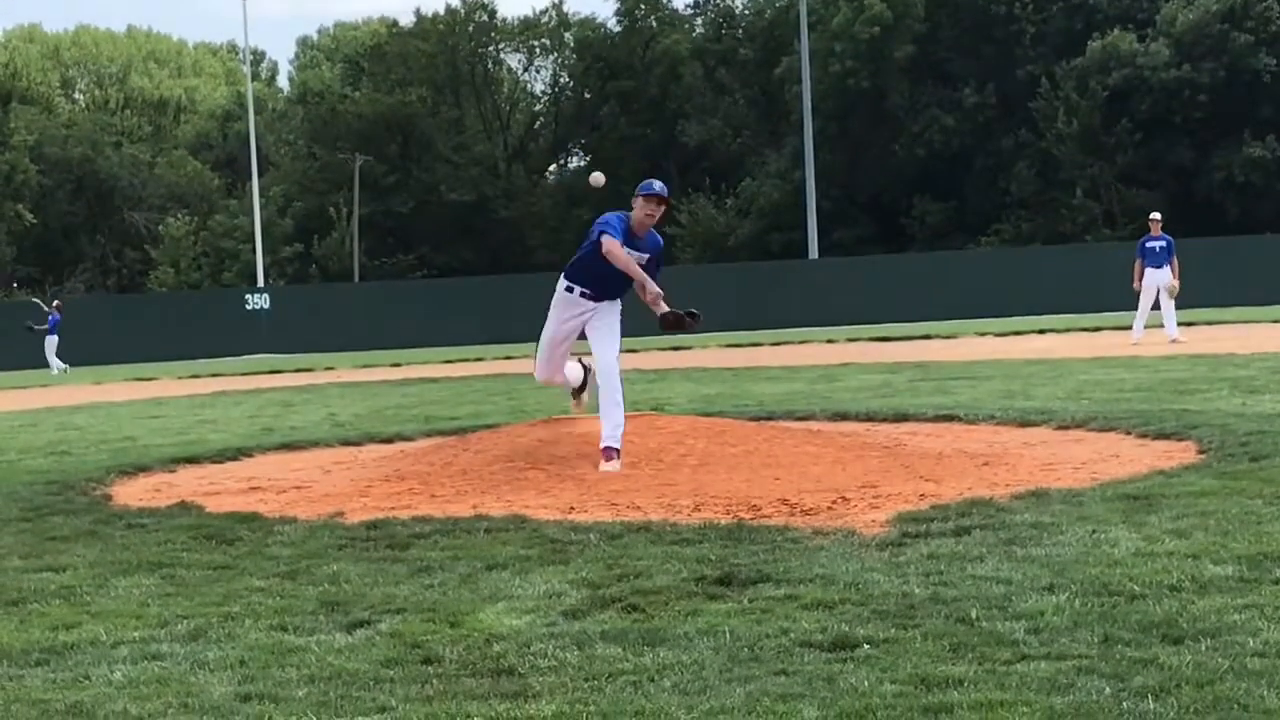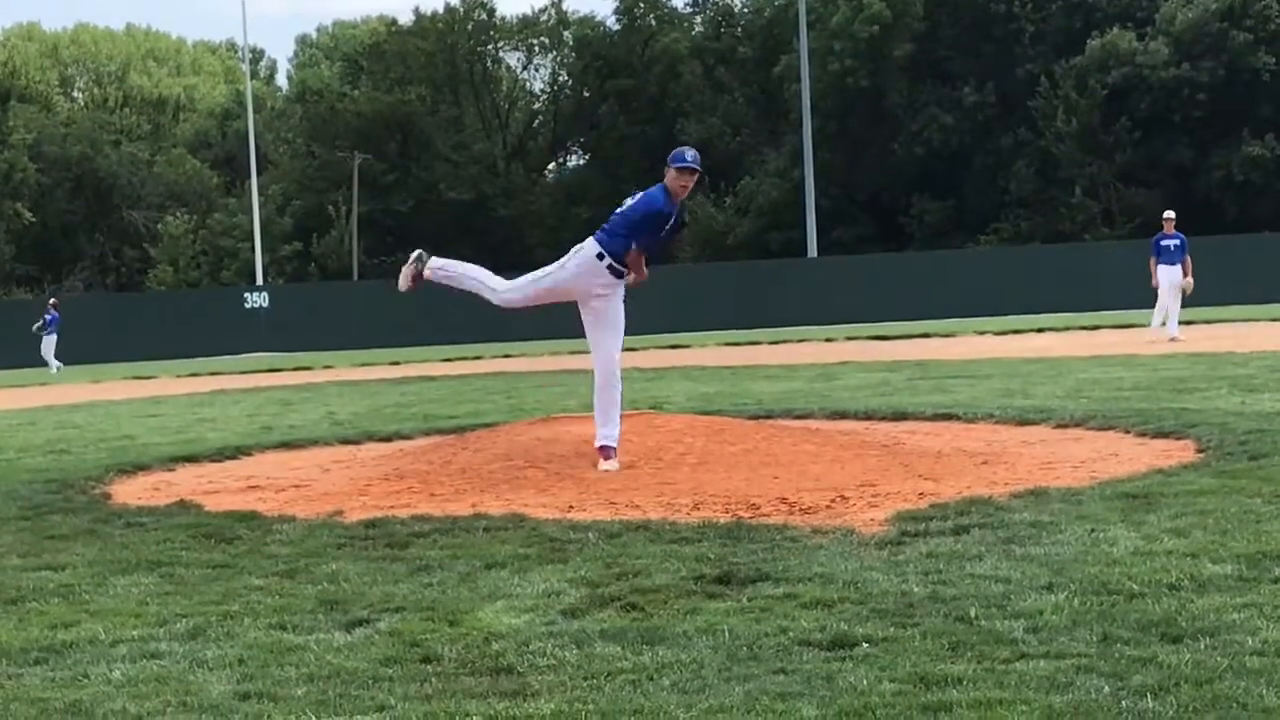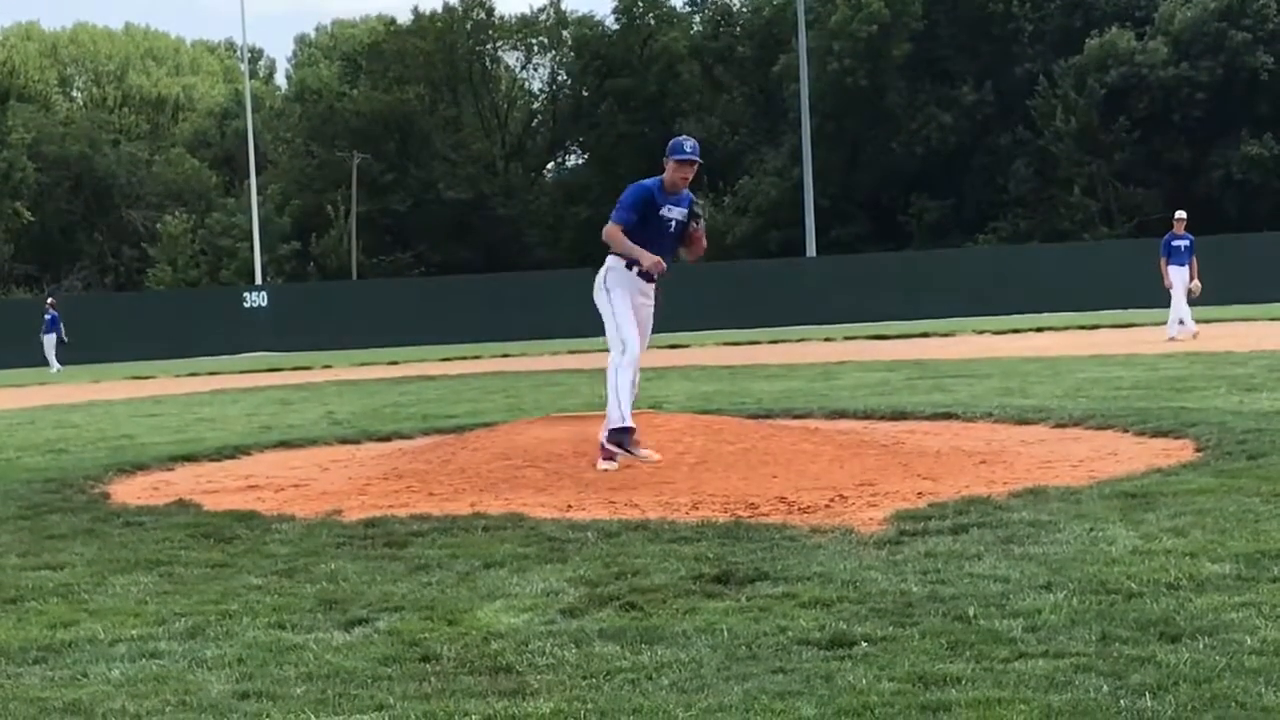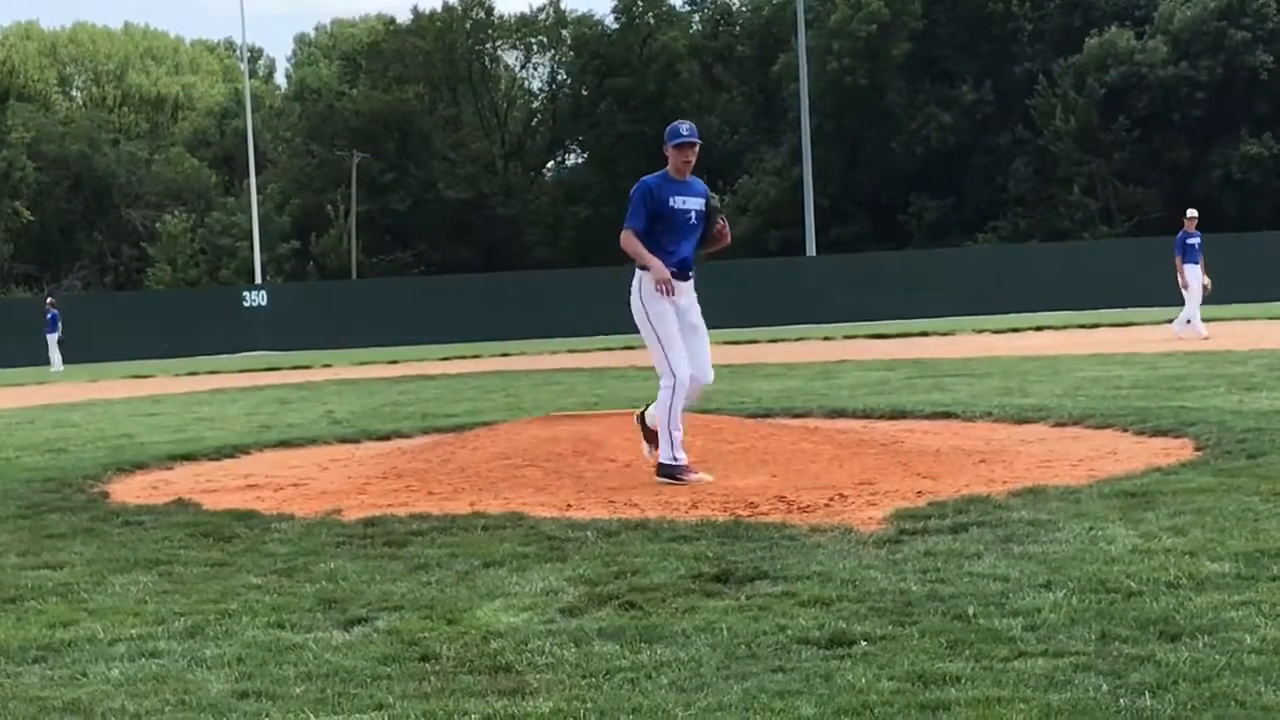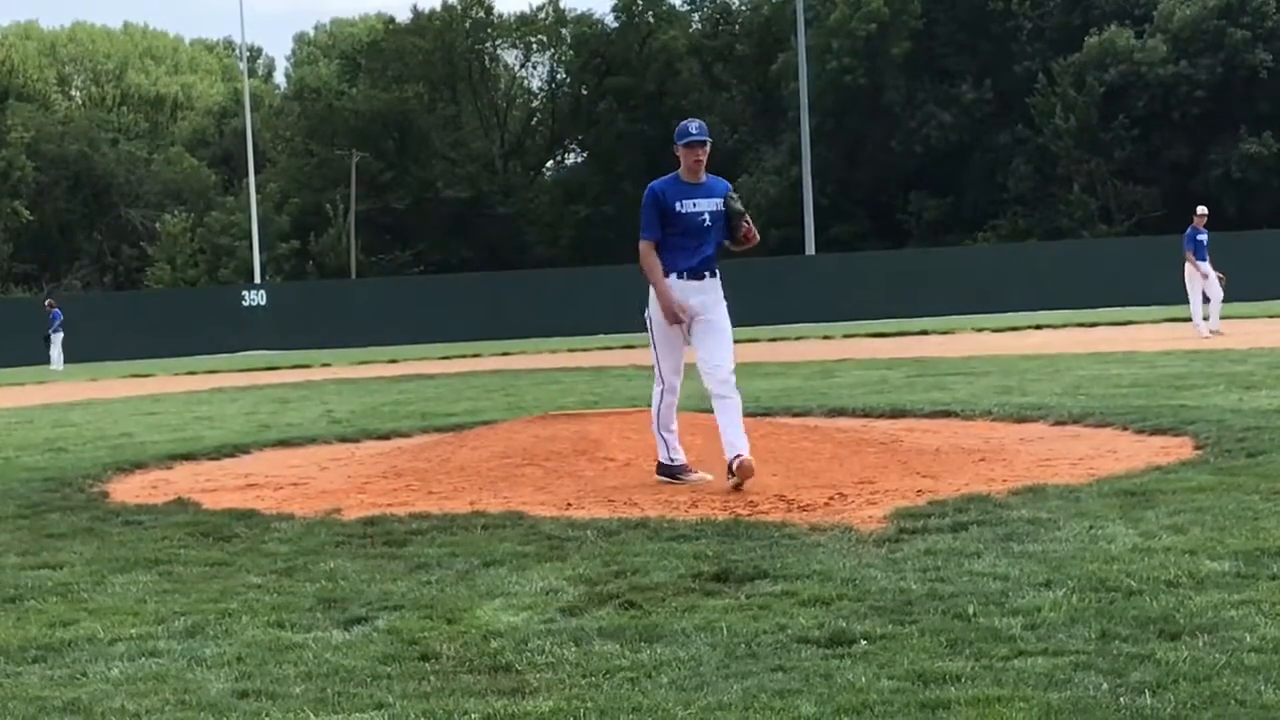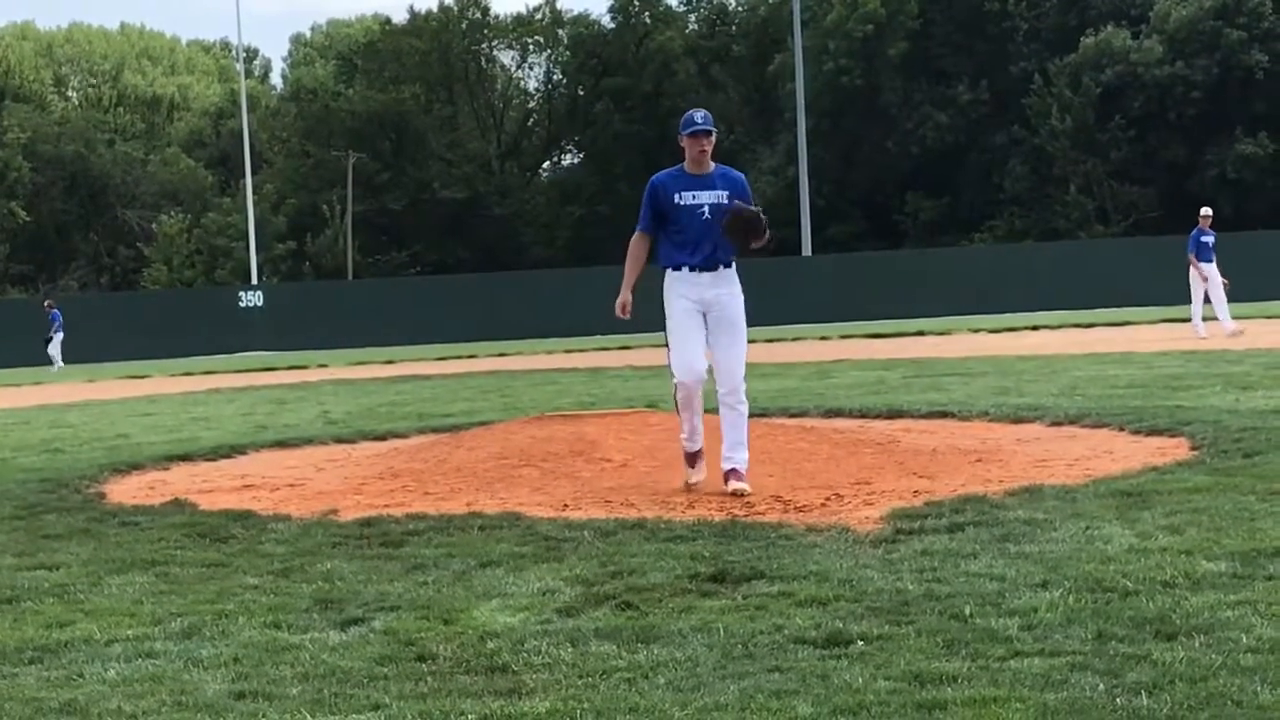
dt=0.3s
person 1, frame 1
left shoulder: (656, 244)
right shoulder: (610, 222)
left elbow: (642, 289)
right elbow: (610, 249)
left wrist: (662, 310)
right wrist: (642, 277)
left hip: (606, 306)
right hip: (571, 296)
left knee: (608, 368)
right knee: (545, 374)
left ankle: (610, 446)
right ankle: (578, 374)
person 1, frame 2
left shoulder: (662, 200)
right shoulder: (658, 206)
right elbow: (634, 259)
right wrist: (639, 276)
left hip: (609, 285)
right hip: (585, 265)
left knee: (609, 366)
right knee: (507, 292)
left ankle: (607, 444)
right ankle: (428, 267)
person 1, frame 3
left shoulder: (688, 201)
right shoulder: (643, 191)
left elbow: (689, 253)
right elbow: (610, 232)
left wrist: (699, 239)
right wrist: (640, 254)
left hip: (646, 288)
right hip: (618, 279)
left knee: (630, 368)
right knee: (626, 346)
left ankle: (611, 443)
right ankle: (620, 430)
person 1, frame 4
left shoulder: (701, 191)
right shoulder: (649, 187)
right elbow: (627, 237)
left wrist: (721, 237)
right wrist: (654, 265)
left hip: (685, 291)
right hip: (652, 290)
left knee: (701, 375)
right knee: (678, 375)
left ankle: (652, 420)
right ankle: (670, 461)
person 1, frame 5
left shoulder: (722, 190)
right shoulder: (659, 192)
left elbow: (728, 240)
right elbow: (647, 249)
left wrist: (748, 238)
right wrist: (663, 297)
left hip: (710, 290)
right hip: (670, 291)
left knee: (721, 375)
right knee: (668, 382)
left ankle: (738, 457)
right ankle: (669, 462)
person 1, frame 6
left shoulder: (734, 181)
right shoulder: (661, 184)
right elbow: (642, 238)
left wrist: (757, 235)
right wrist: (626, 288)
left hip: (725, 284)
right hip: (681, 286)
left knee: (732, 381)
right knee: (689, 374)
left ankle: (734, 466)
right ankle: (692, 446)
